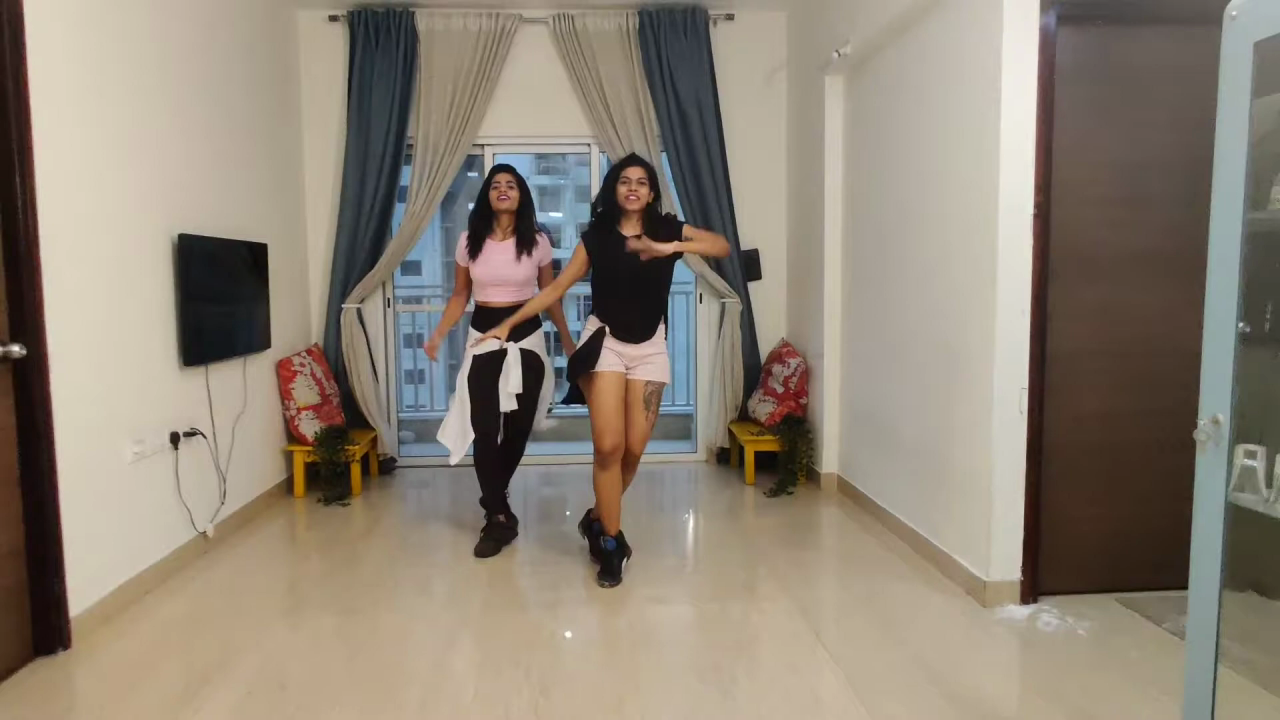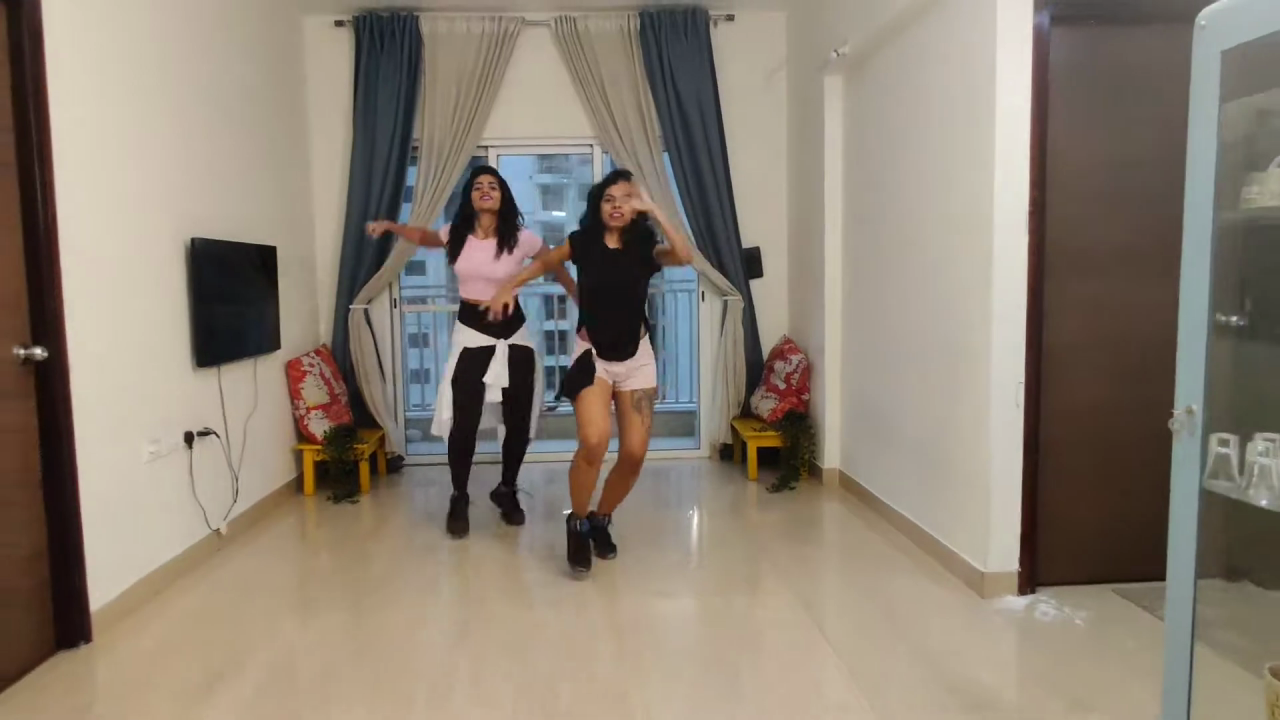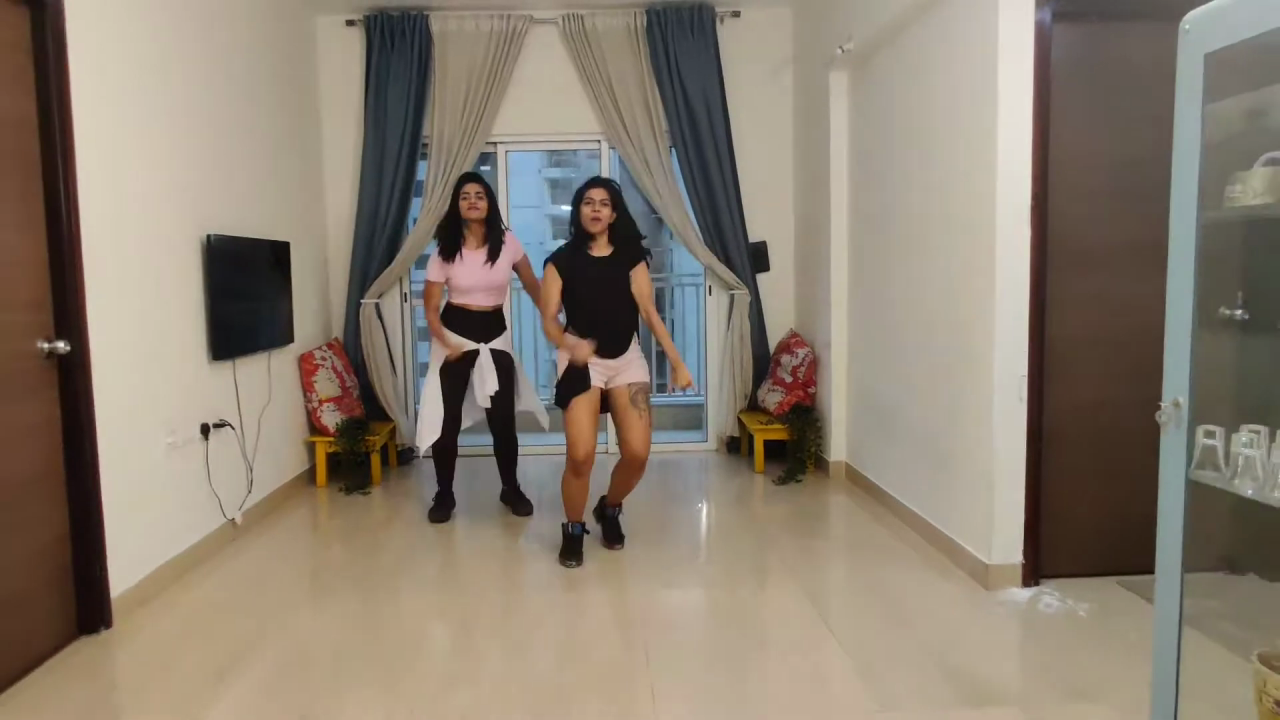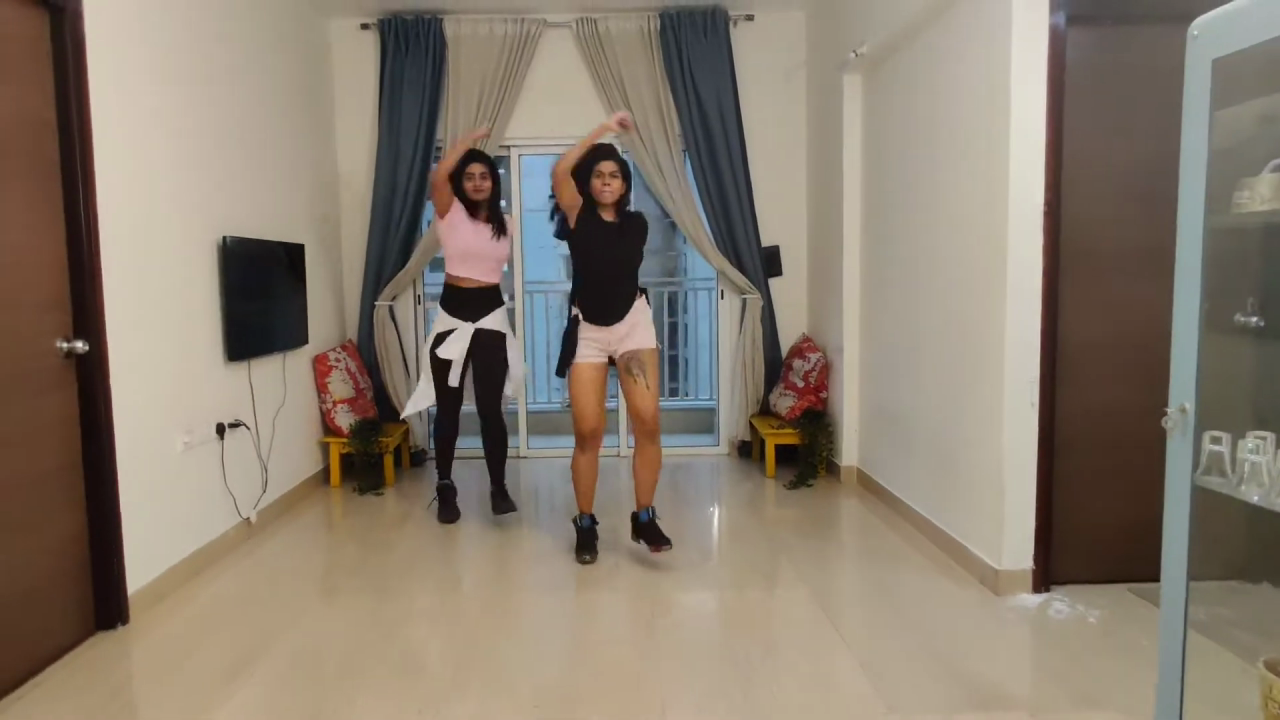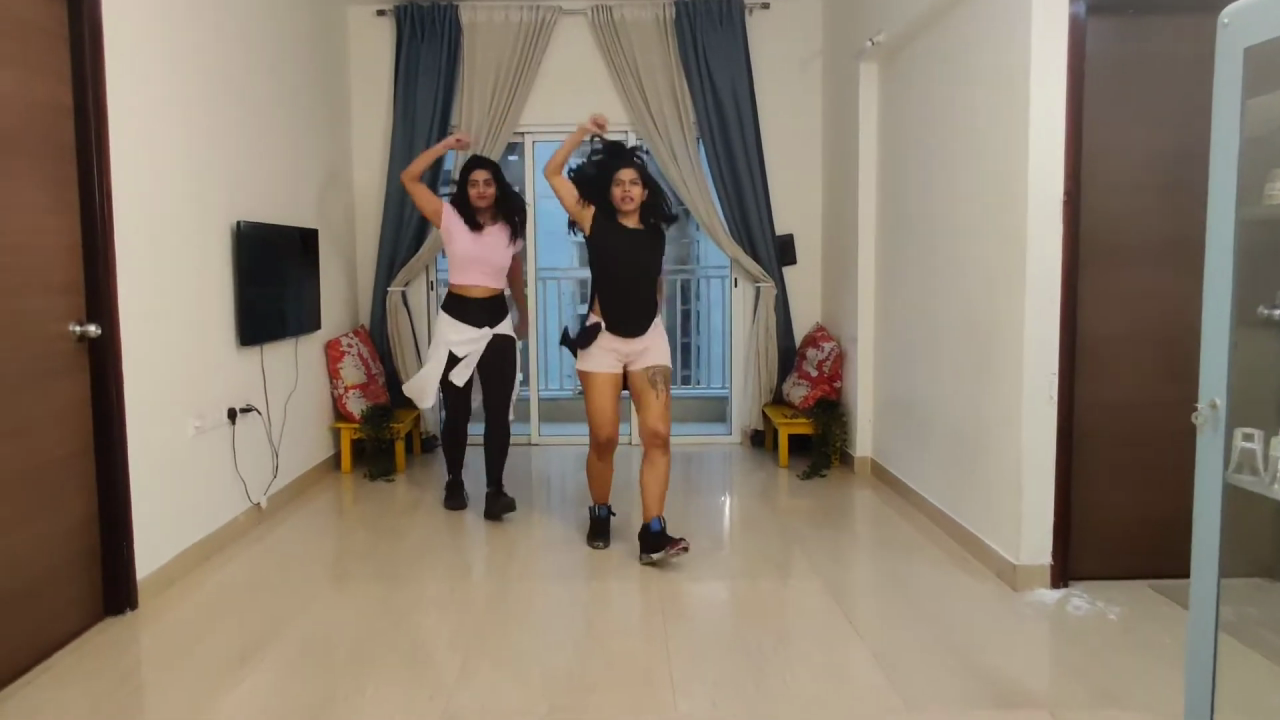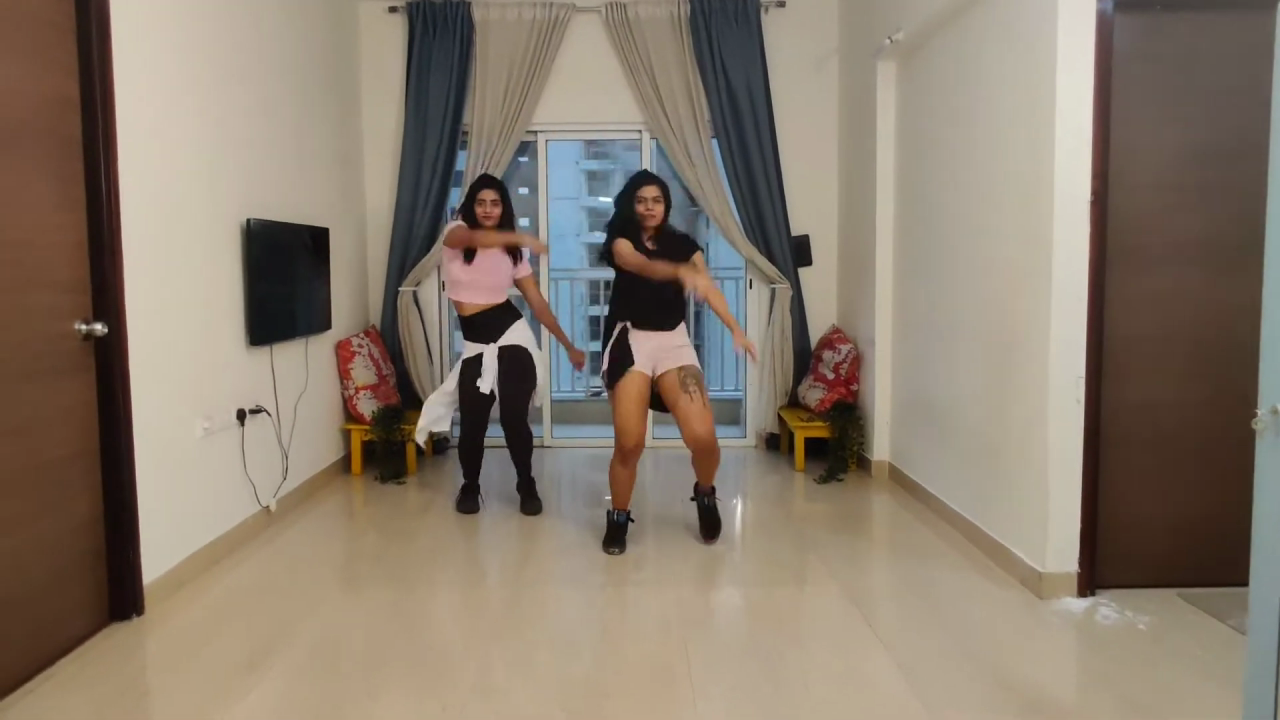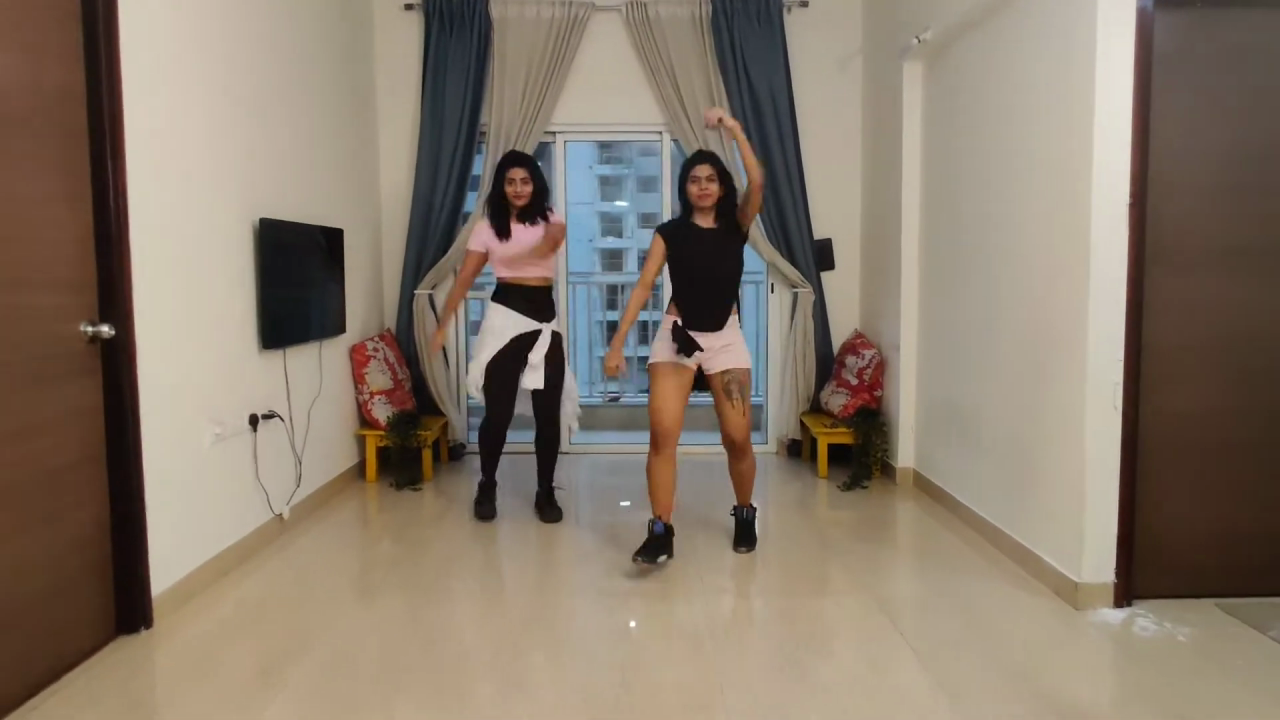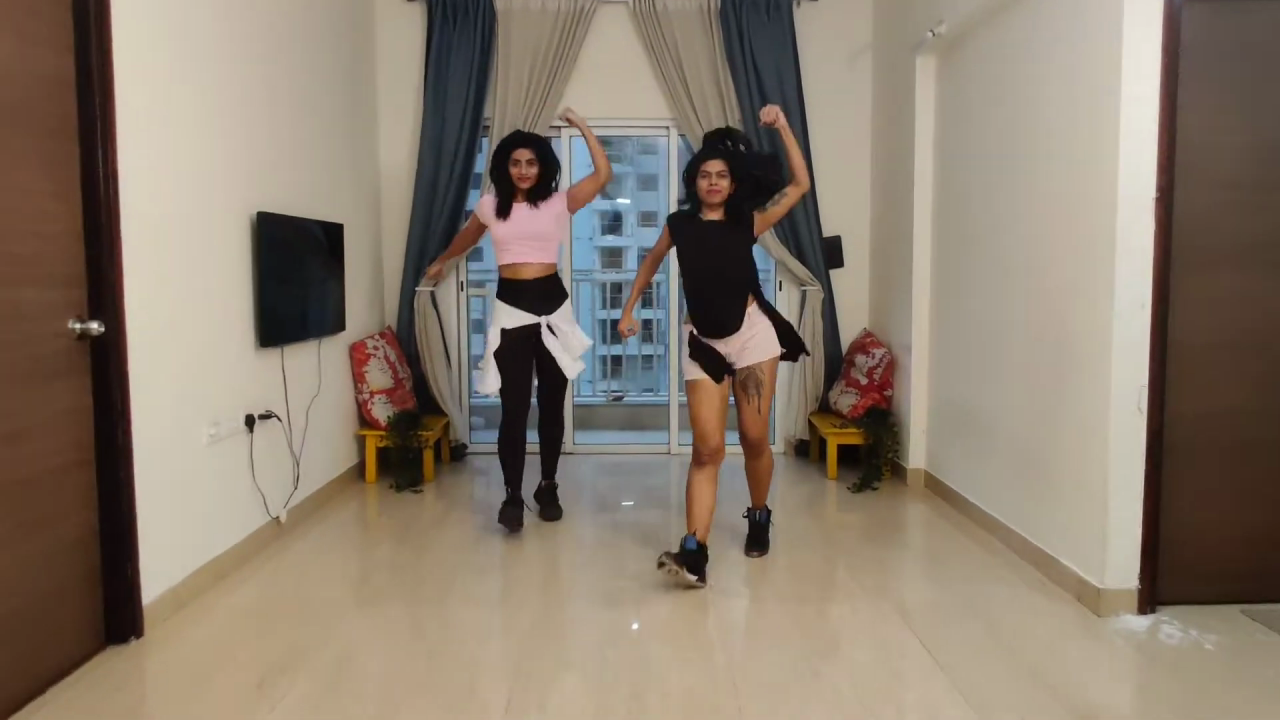
dt=0.2s
person 1, frame 1
left shoulder: (665, 230)
right shoulder: (596, 237)
left elbow: (721, 246)
right elbow: (557, 288)
left wrist: (666, 247)
right wrist: (509, 322)
left hip: (650, 348)
right hip: (604, 342)
left knee: (633, 450)
right knee: (609, 446)
left ankle: (596, 518)
right ankle: (609, 545)
person 1, frame 2
left shoulder: (645, 243)
right shoulder: (581, 242)
left elbow: (685, 255)
right elbow: (542, 264)
left wrist: (655, 212)
right wrist: (507, 288)
left hip: (637, 359)
right hip: (592, 357)
left knee: (635, 453)
right knee: (593, 443)
left ankle: (600, 521)
right ankle: (578, 525)
person 1, frame 3
left shoulder: (633, 257)
right shoulder: (560, 261)
left elbow: (649, 312)
right elbow: (549, 320)
left wrist: (677, 362)
right wrist: (569, 344)
left hip: (626, 361)
right hip: (582, 363)
left knee: (636, 454)
right knee: (580, 456)
left ankle: (608, 507)
right ankle: (573, 530)
person 1, frame 4
left shoulder: (637, 223)
right shoulder: (577, 215)
right elbow: (560, 175)
right wrist: (601, 131)
left hip: (633, 325)
right hip: (589, 329)
left knee: (647, 422)
right knee: (588, 432)
left ankle: (644, 519)
right ankle: (585, 526)
person 1, frame 5
left shoulder: (656, 232)
right shoulder: (594, 220)
right elbow: (553, 172)
right wrist: (583, 132)
left hip: (648, 339)
right hip: (601, 338)
left knee: (658, 434)
right knee: (604, 439)
left ankle: (653, 535)
right ankle: (599, 515)
person 1, frame 6
left shoulder: (686, 244)
right shoulder: (621, 242)
left elbow: (707, 289)
right elbow: (634, 264)
left wrist: (736, 330)
right wrist: (680, 272)
left hip: (676, 344)
right hip: (633, 343)
left knee: (702, 438)
right knee: (628, 445)
left ankle: (705, 495)
right ankle: (618, 517)
person 1, frame 7
left shoulder: (737, 224)
right shoulder: (669, 233)
left elbow: (757, 181)
right elbow: (641, 289)
left wrist: (733, 128)
right wrist: (617, 343)
left hip: (725, 339)
right hip: (676, 338)
left knee: (738, 439)
right knee: (663, 436)
left ankle: (745, 515)
right ankle: (660, 533)
person 1, frame 8
left shoulder: (750, 220)
right shoulder: (680, 223)
left elbow: (800, 185)
right elbow: (650, 263)
left wrist: (782, 125)
right wrist: (630, 307)
left hip: (753, 335)
right hip: (704, 343)
left knee: (755, 438)
right knee: (710, 449)
left ankle: (759, 518)
right ankle: (693, 552)
person 2, frame 1
left shoulder: (536, 243)
right shoulder: (470, 243)
left elbow: (551, 292)
right elbow: (459, 297)
left wrist: (566, 335)
right wrist: (439, 334)
left hip: (528, 338)
right hip: (484, 339)
left knee: (517, 430)
right knee: (485, 431)
left ankle: (497, 502)
right ankle: (498, 520)
person 2, frame 2
left shoulder: (522, 237)
right shoulder: (456, 234)
left elbow: (556, 268)
right elbow: (426, 236)
right wrist: (392, 226)
left hip: (513, 334)
right hip: (472, 333)
left knee: (518, 422)
right knee: (464, 421)
left ankle: (506, 491)
right ankle: (459, 501)
person 2, frame 3
left shoulder: (509, 244)
right shoulder: (445, 251)
left elbow: (533, 285)
right elbow: (431, 309)
right wrist: (444, 341)
left hip: (496, 339)
right hip: (454, 336)
left knee: (503, 424)
right knee: (447, 425)
left ankle: (511, 489)
right ankle: (443, 493)
person 2, frame 4
left shoulder: (501, 223)
right shoulder: (449, 214)
right elbow: (438, 178)
right wrist: (467, 142)
left hip: (491, 318)
right hip: (451, 318)
left knee: (489, 407)
right knee: (446, 407)
left ankle: (499, 488)
right ankle: (446, 487)
person 2, frame 5
left shoulder: (510, 231)
right shoulder: (448, 217)
right elbow: (409, 177)
left wrist: (520, 313)
right wrist: (448, 144)
left hip: (498, 327)
right hip: (455, 325)
left knee: (497, 412)
right knee: (456, 413)
left ankle: (496, 491)
right ankle: (454, 482)
person 2, frame 6
left shoulder: (515, 254)
right shoulder: (455, 235)
left elbow: (537, 303)
right elbow: (469, 238)
left wrist: (568, 345)
right wrist: (511, 238)
left hip: (512, 335)
right hip: (476, 342)
left knee: (515, 419)
right knee: (472, 425)
left ankle: (526, 484)
right ankle: (470, 486)
person 2, frame 7
left shoulder: (551, 220)
right shoulder: (487, 227)
left elbow: (552, 242)
right elbow: (464, 279)
left wrist: (517, 256)
right wrist: (443, 324)
left hip: (546, 319)
right hip: (507, 316)
left knee: (549, 414)
right knee: (499, 411)
left ankle: (546, 493)
right ankle: (487, 485)
person 2, frame 8
left shoulder: (559, 201)
right shoulder: (492, 204)
left elbow: (604, 175)
right elbow: (468, 235)
left wrist: (581, 127)
right wrist: (441, 263)
left hip: (553, 308)
right hip: (511, 311)
left knee: (551, 405)
right knee: (514, 409)
left ankle: (548, 488)
right ankle: (513, 497)
